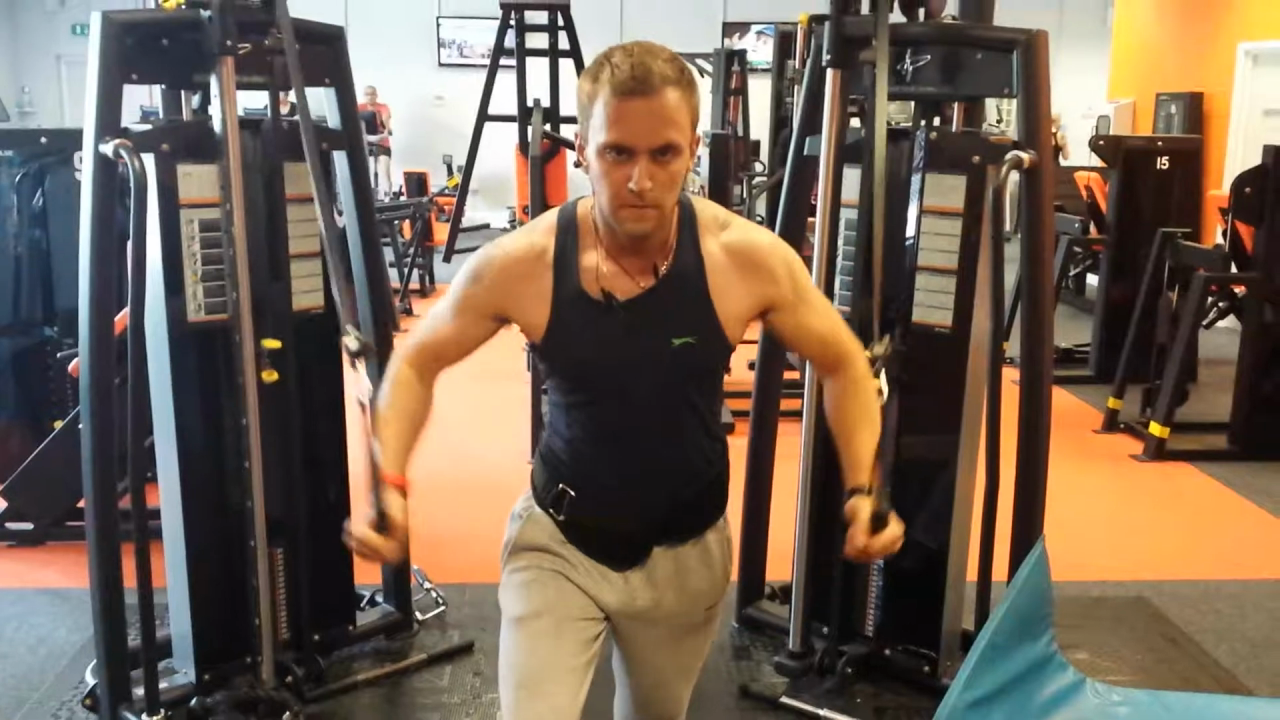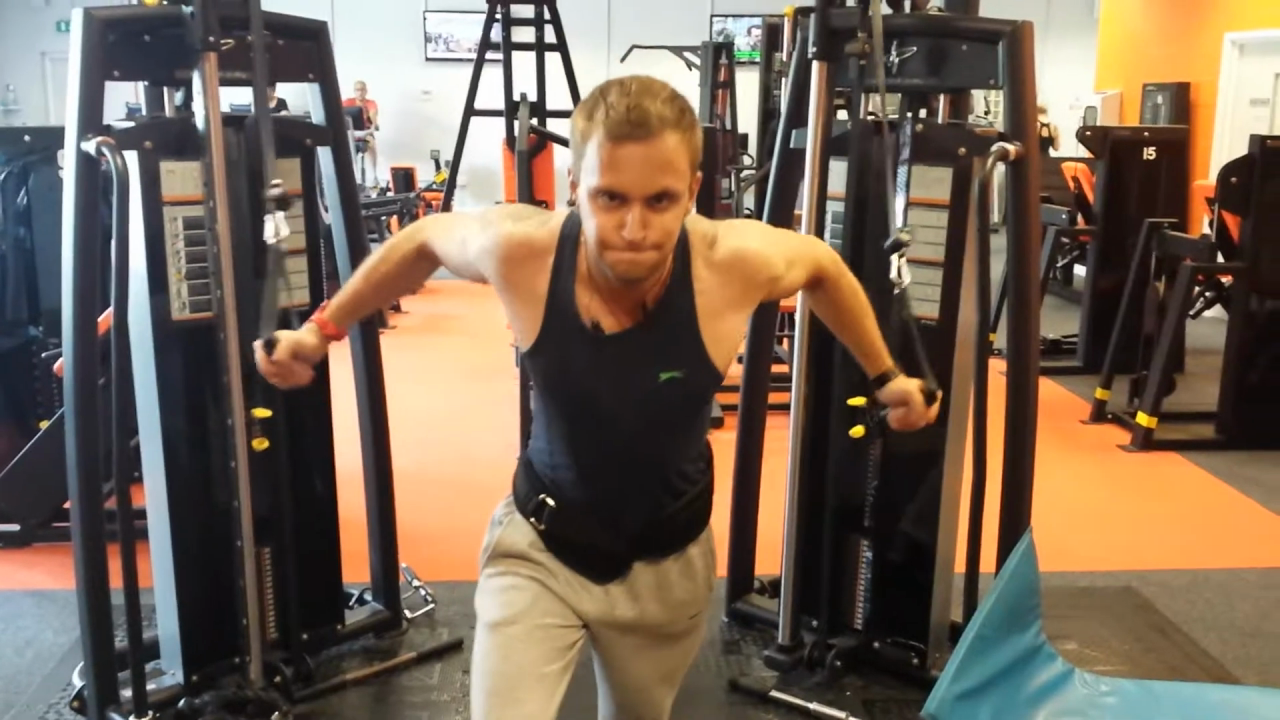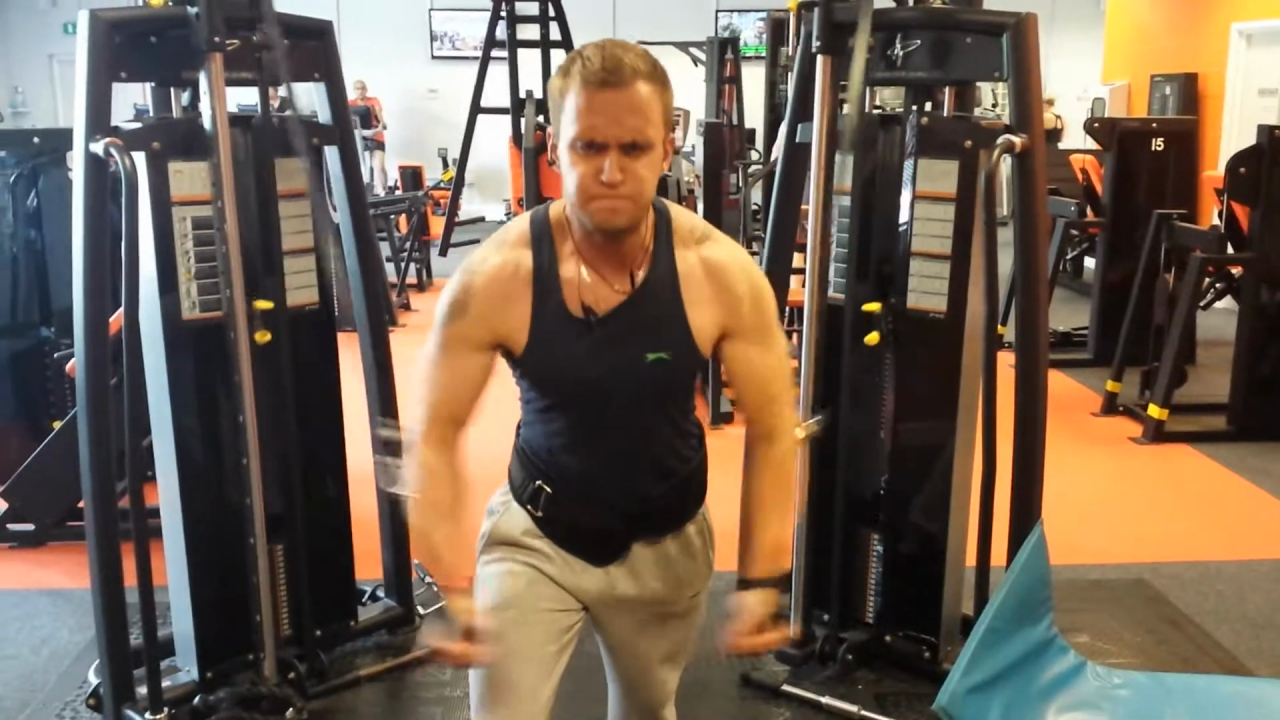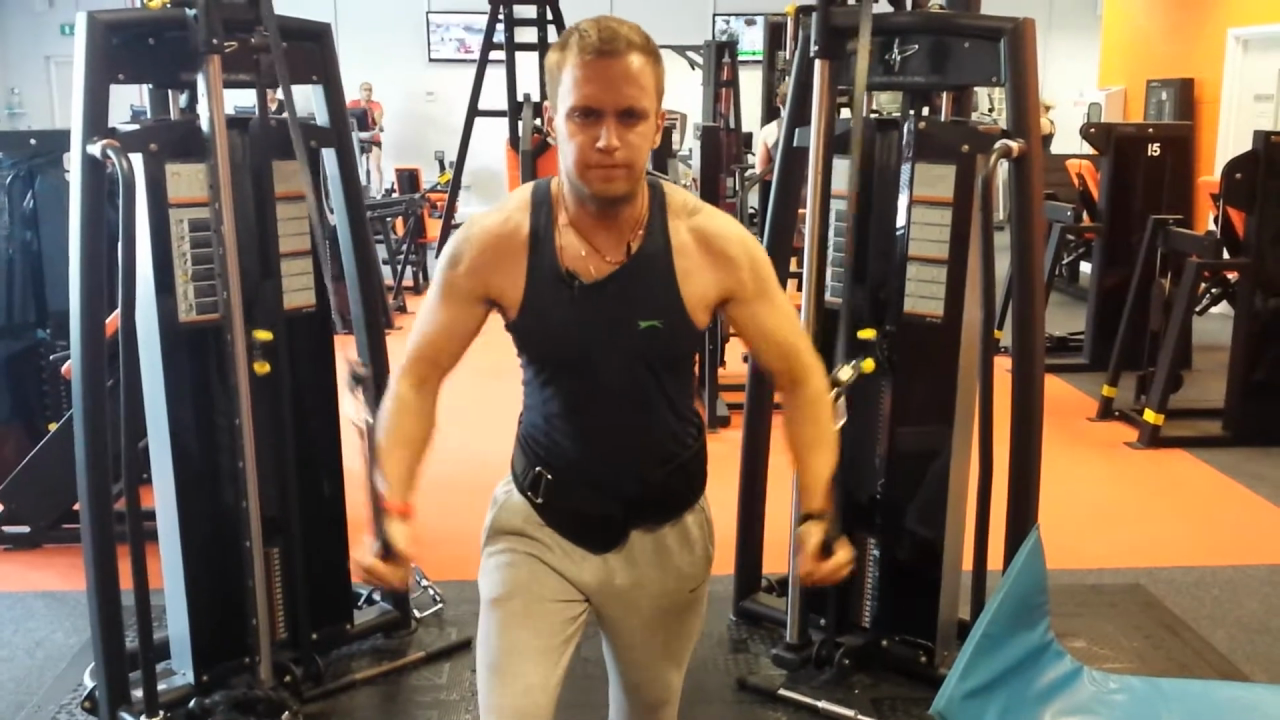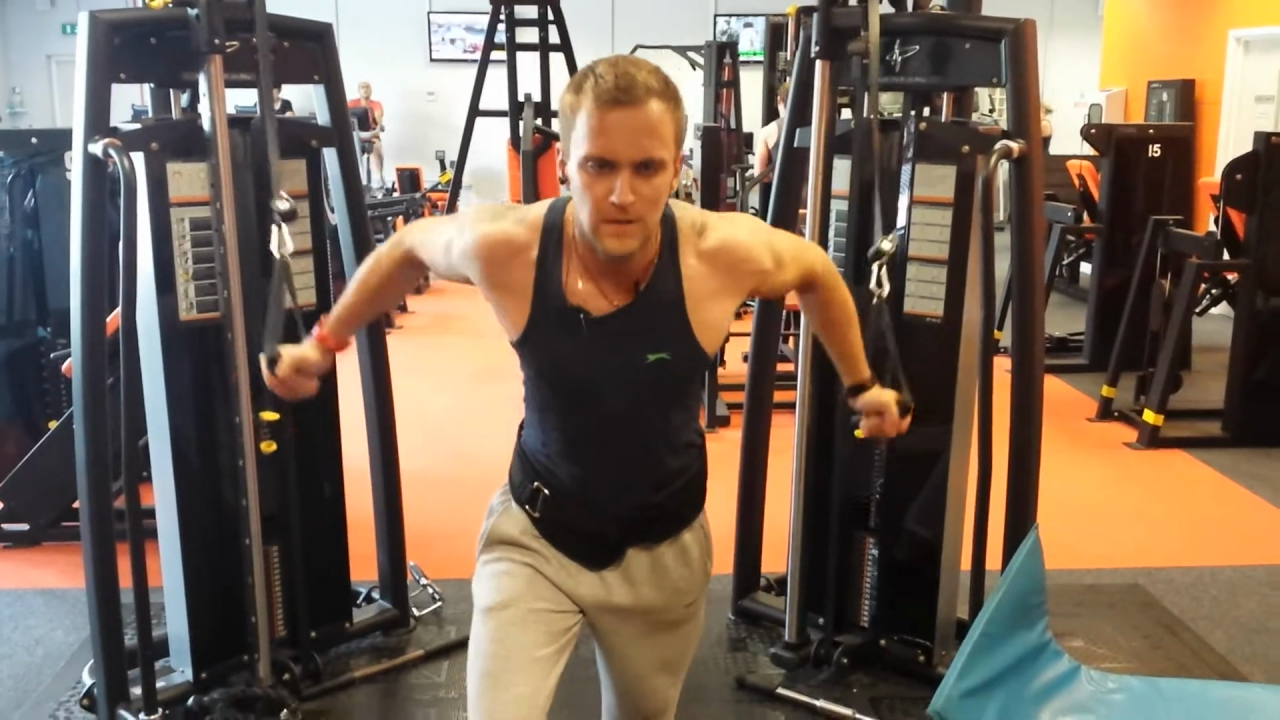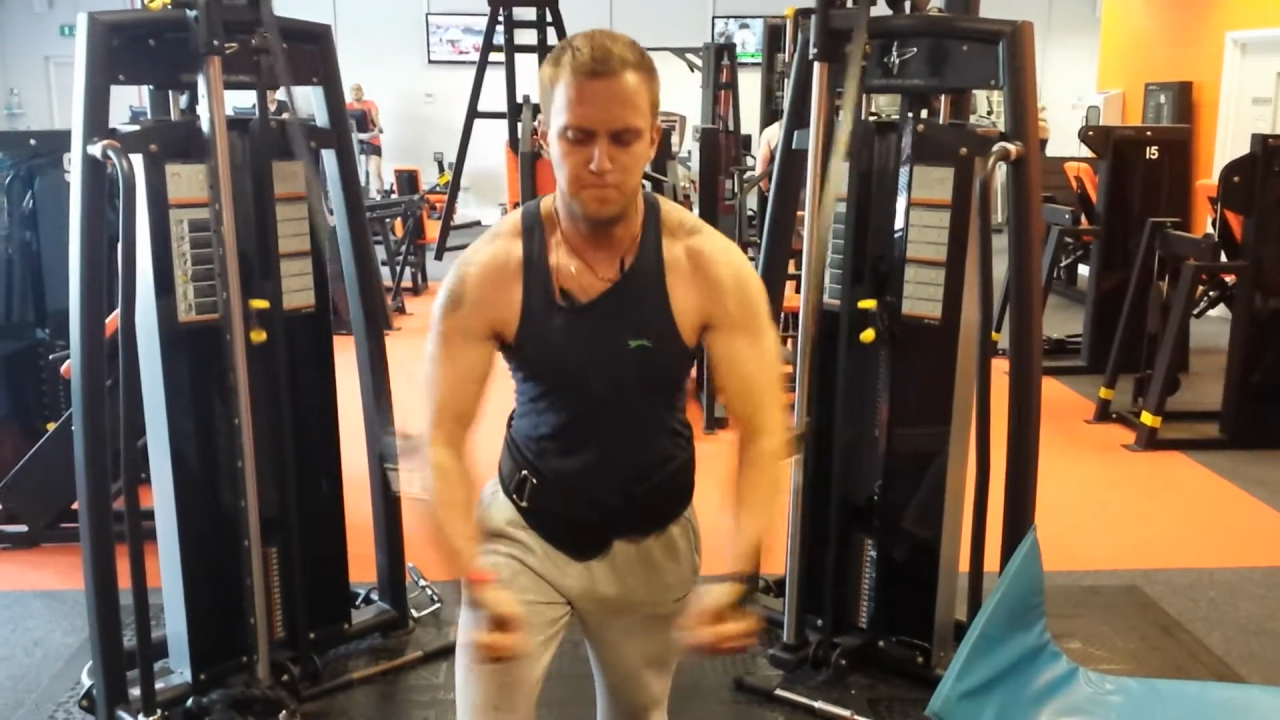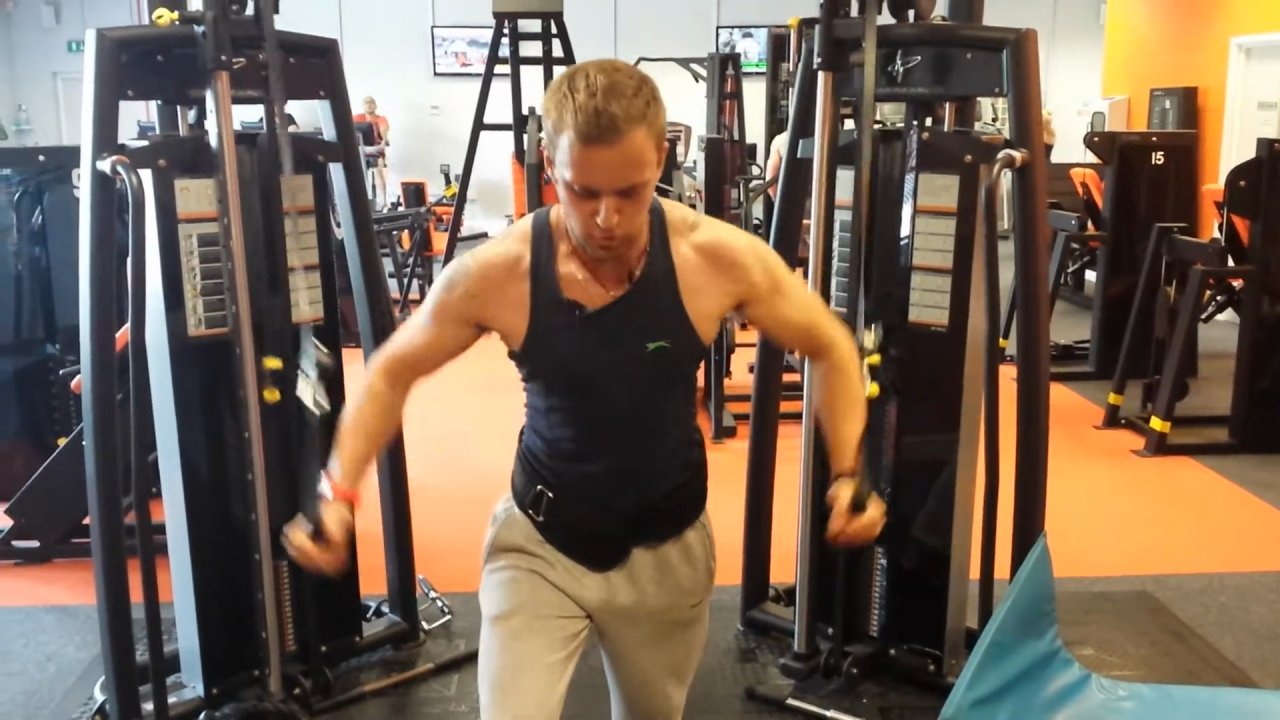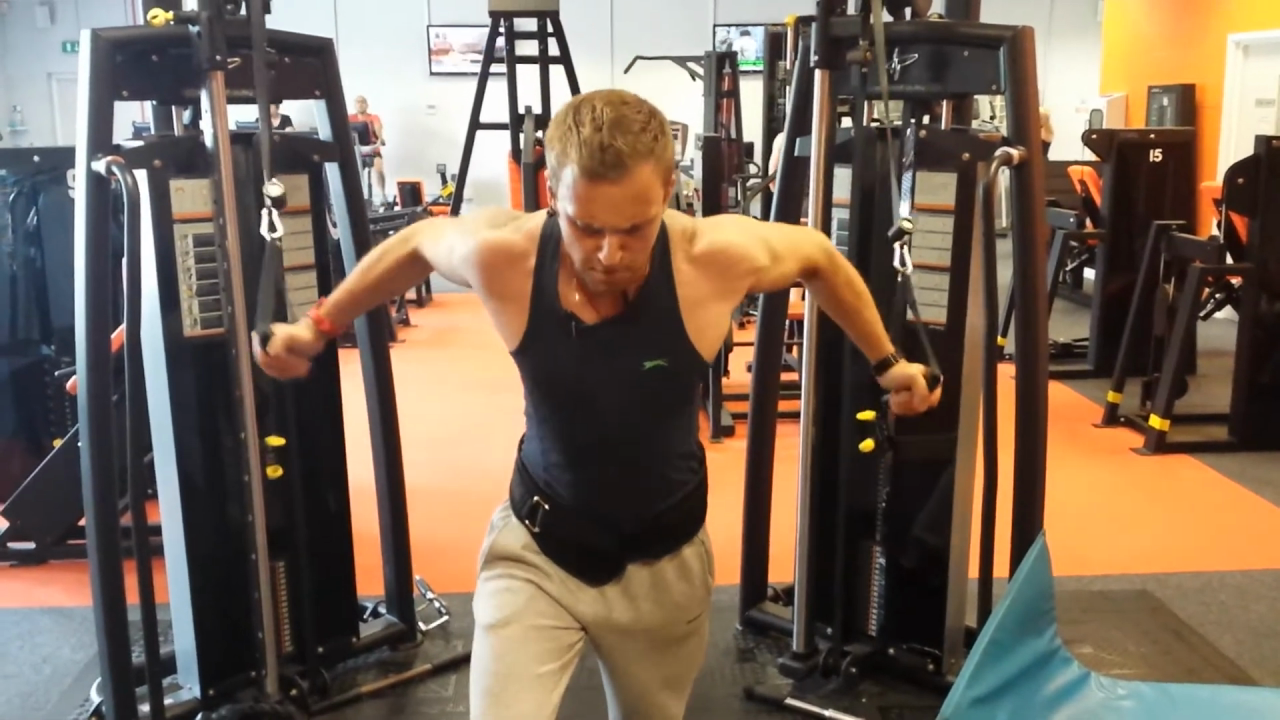
dt=0.5s
person 1, frame 1
left shoulder: (748, 257)
right shoulder: (519, 263)
left elbow: (844, 365)
right elbow: (416, 363)
left wrist: (860, 489)
right wrist: (389, 486)
left hip: (687, 548)
right hip: (559, 540)
person 1, frame 2
left shoulder: (739, 262)
right shoulder: (518, 248)
left elbow: (821, 264)
right elbow: (427, 236)
left wrist: (886, 375)
right wrist: (322, 330)
left hip: (669, 559)
right hip: (538, 549)
person 1, frame 3
left shoulder: (722, 273)
right shoulder: (494, 277)
left elbow: (771, 436)
right elbow: (436, 438)
left wrist: (761, 580)
right wrist: (457, 592)
left hip: (666, 540)
right hip: (536, 532)
person 1, frame 4
left shoulder: (713, 242)
right shoulder: (493, 243)
left elbow: (801, 379)
right elbow: (418, 376)
left wrist: (815, 515)
right wrist: (394, 511)
left hip: (664, 528)
right hip: (538, 523)
person 1, frame 5
left shoulder: (728, 253)
right shoulder: (502, 247)
left elbow: (815, 271)
right elbow: (409, 246)
left wrist: (861, 384)
right wrist: (324, 344)
left hip: (664, 545)
right hip: (536, 535)
person 1, frame 6
left shoulder: (711, 265)
right shoulder: (487, 270)
left elbow: (763, 431)
right elbow: (444, 443)
left wrist: (733, 578)
right wrist: (483, 584)
left hip: (651, 535)
right hip: (523, 525)
person 1, frame 7
left shoulder: (717, 255)
right shoulder: (496, 272)
left elbow: (830, 347)
right elbow: (393, 368)
left wrist: (846, 473)
right wrist: (339, 494)
left hip: (667, 546)
right hip: (539, 540)
person 1, frame 8
left shoulder: (721, 256)
right shoulder: (502, 253)
left elbow: (819, 255)
right elbow: (419, 241)
left wrist: (886, 360)
right wrist: (320, 324)
left hip: (665, 558)
right hip: (535, 551)
